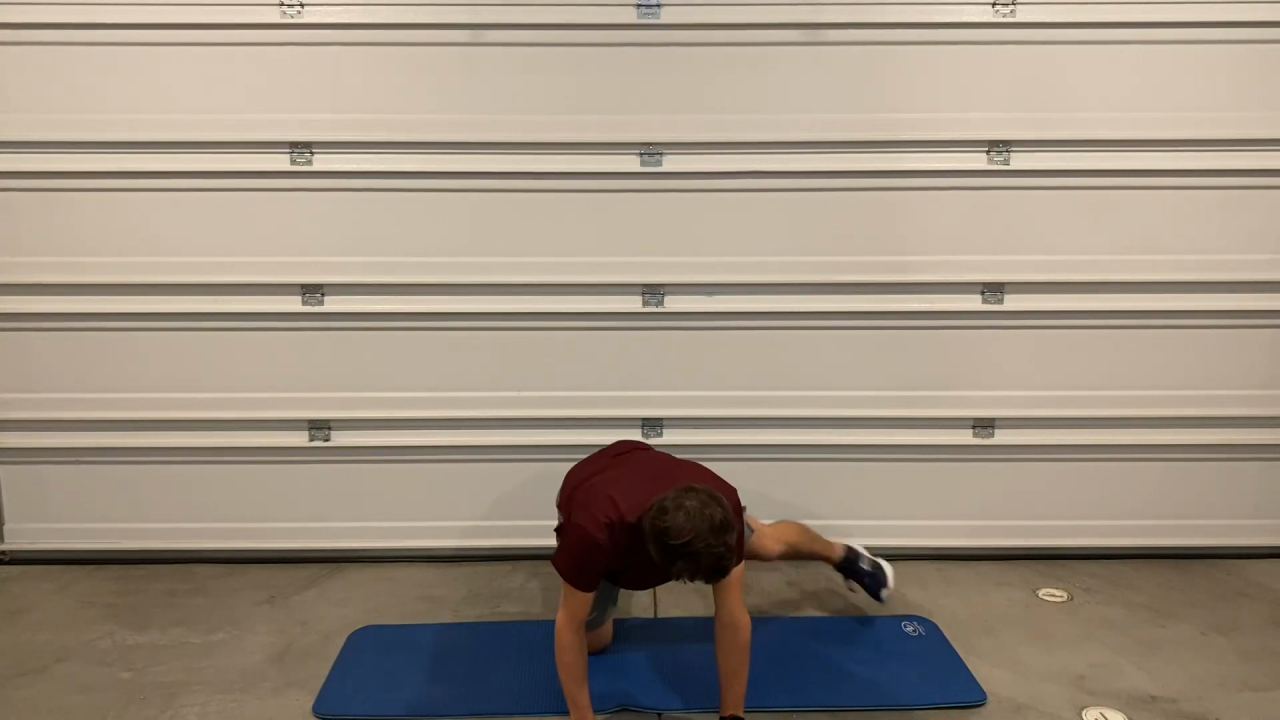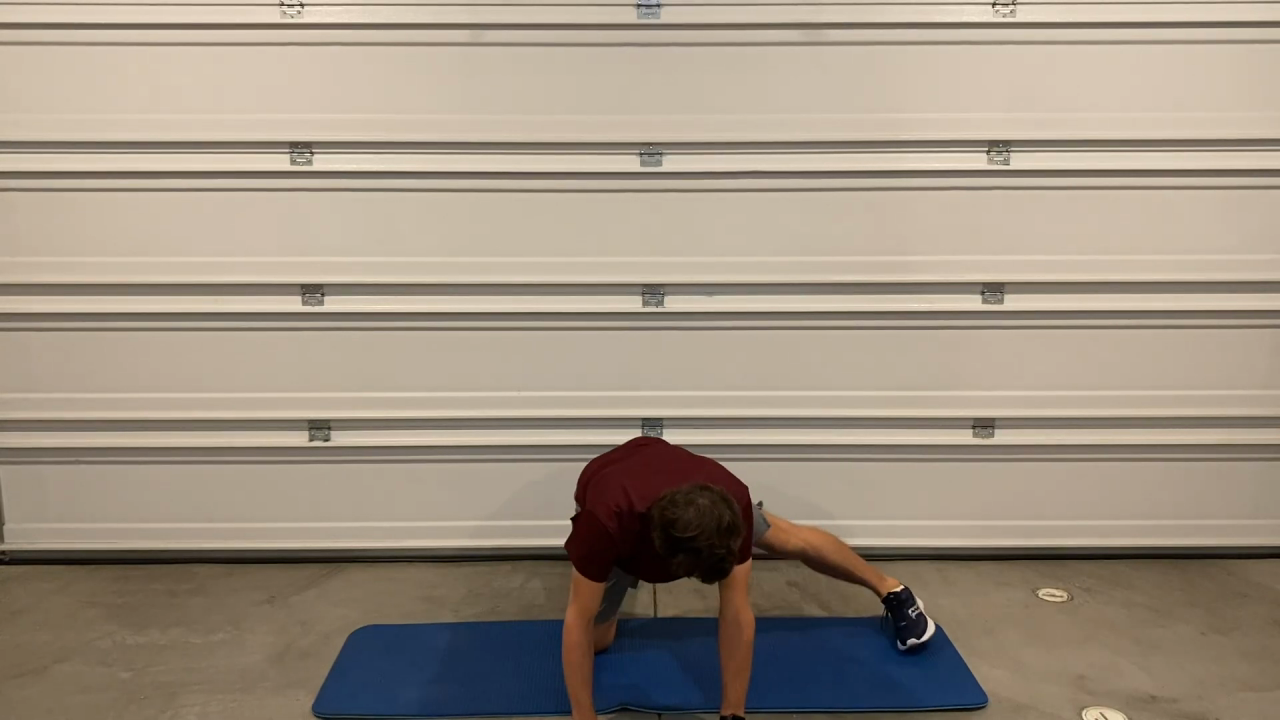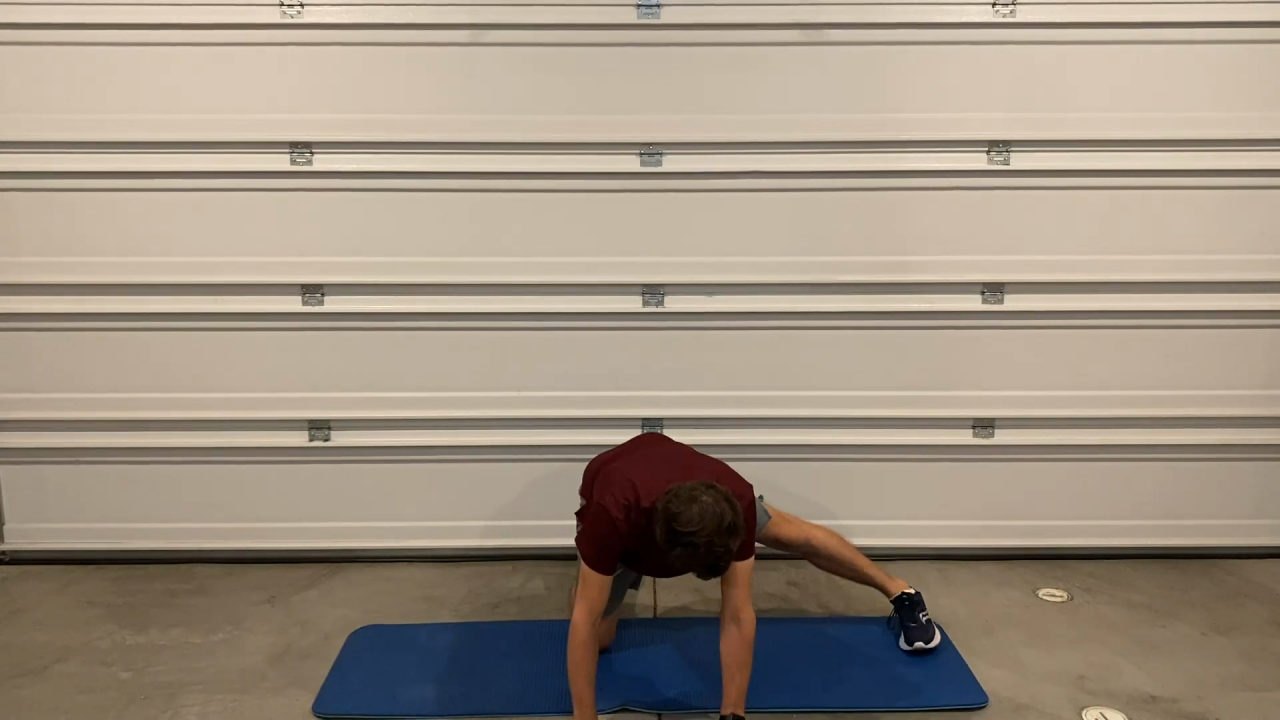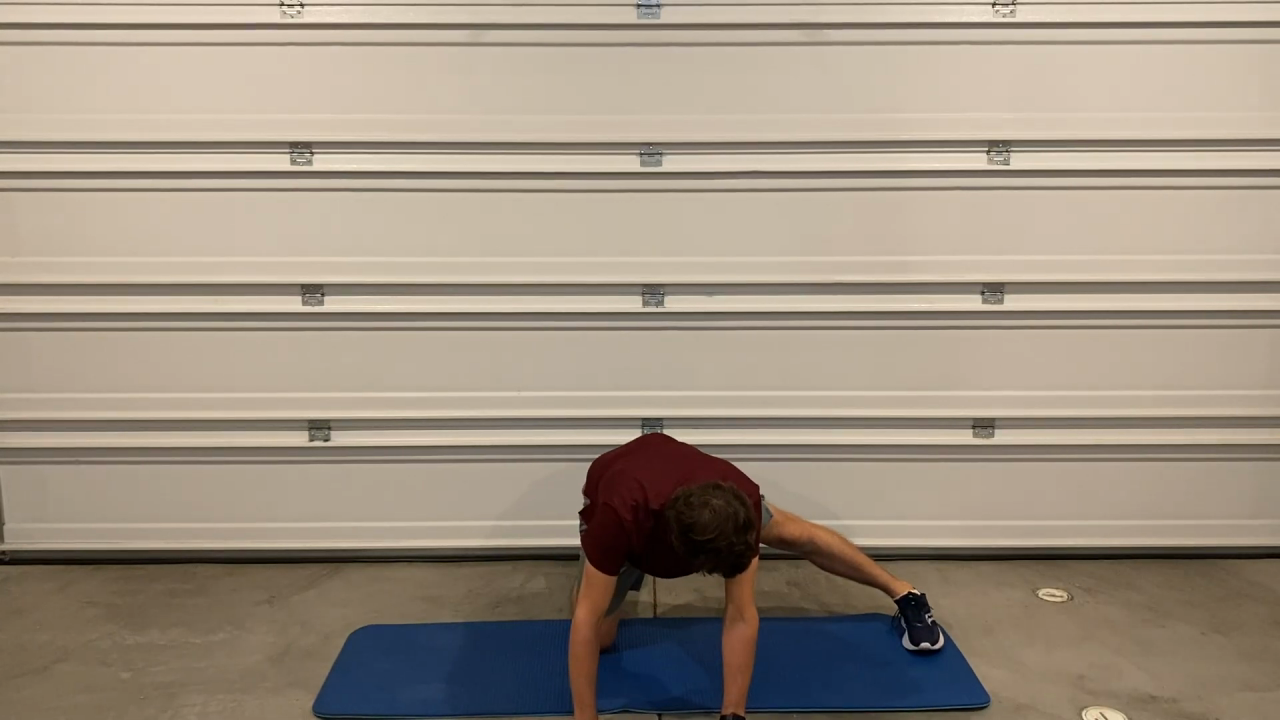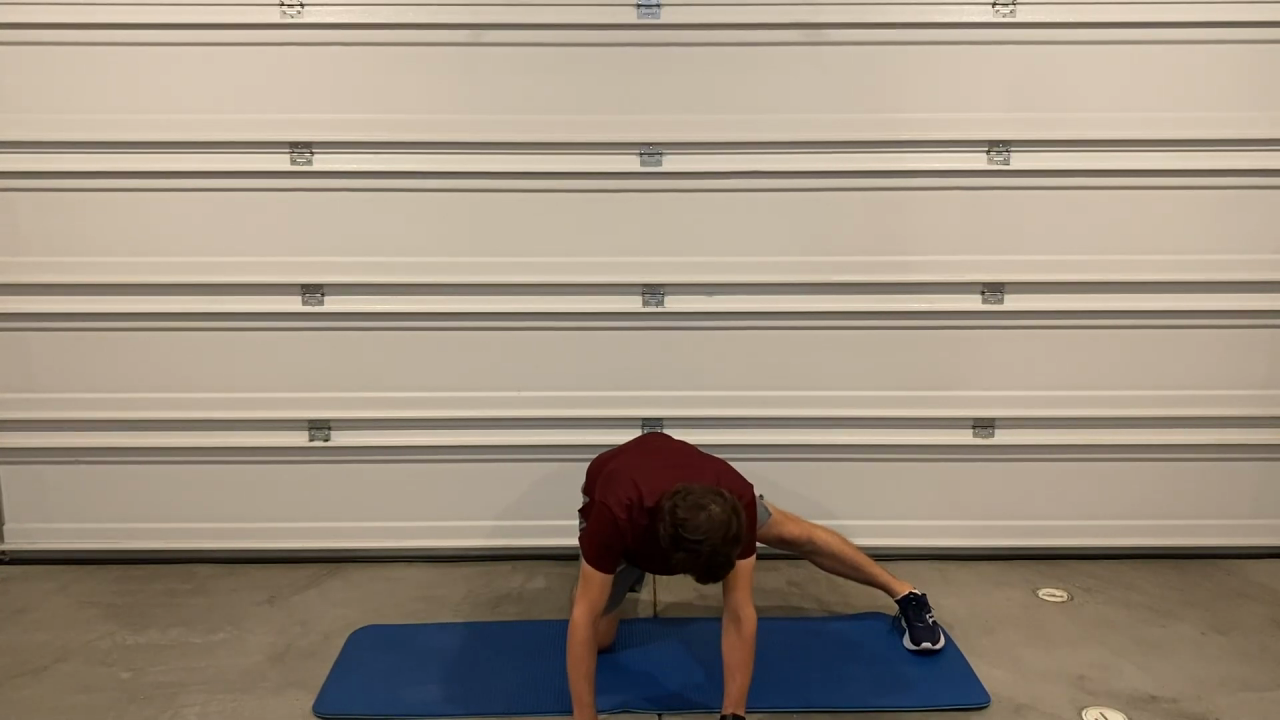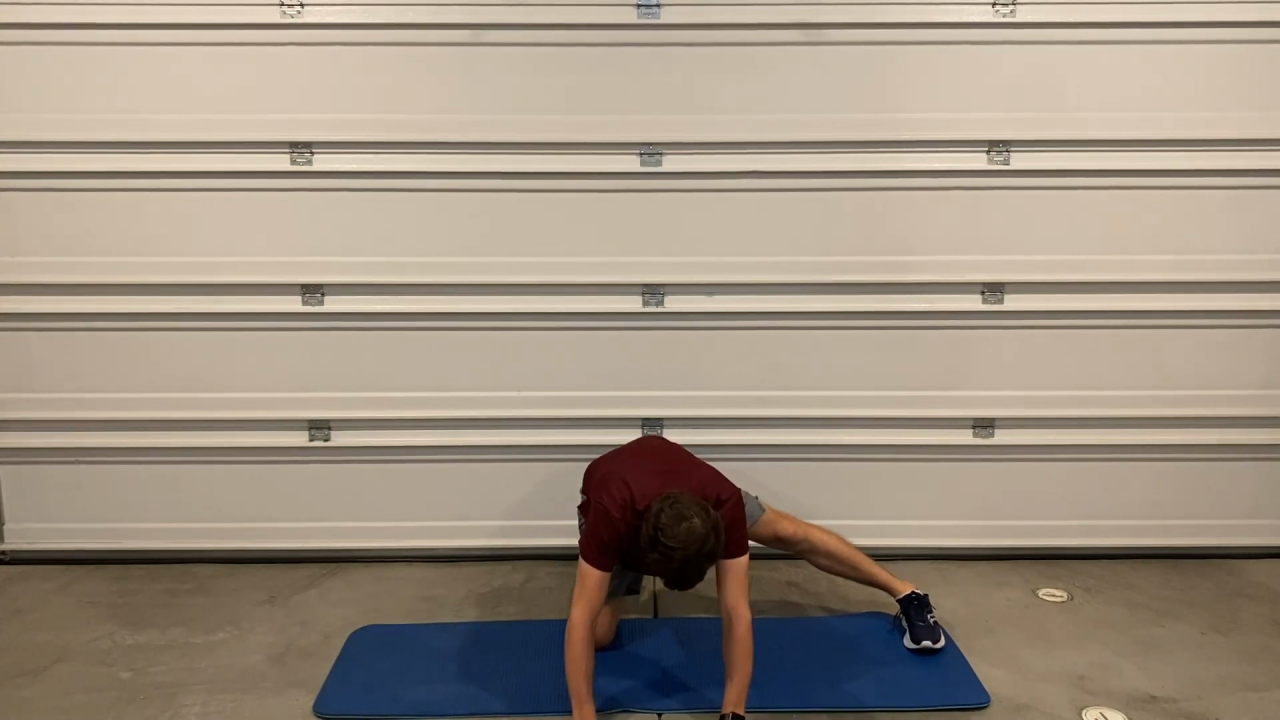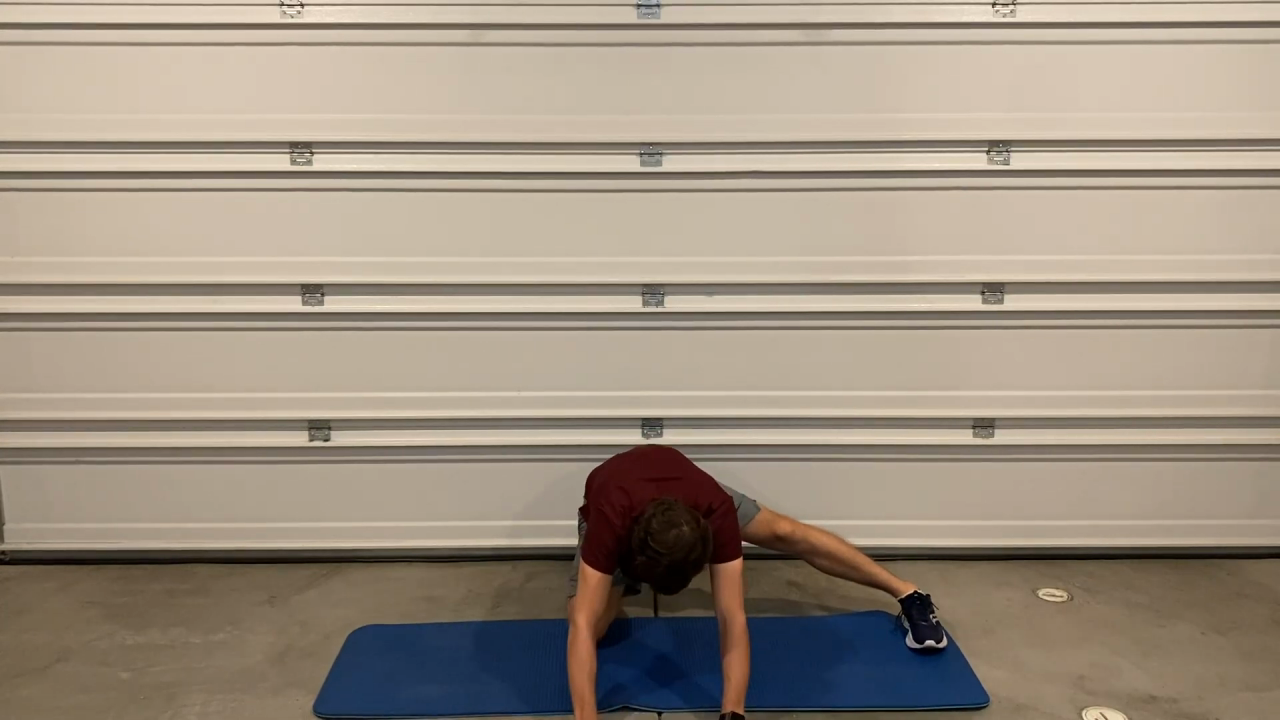
dt=0.5s
person 1, frame 1
left shoulder: (719, 504)
right shoulder: (595, 532)
left elbow: (733, 617)
right elbow: (569, 627)
left knee: (769, 546)
right knee: (594, 639)
left ankle: (841, 554)
person 1, frame 2
left shoulder: (730, 503)
right shoulder: (607, 520)
left elbow: (736, 616)
right elbow: (578, 622)
left hip: (671, 472)
left knee: (788, 540)
right knee: (597, 637)
left ankle: (891, 590)
person 1, frame 3
left shoulder: (734, 503)
right shoulder: (613, 514)
left elbow: (738, 615)
right elbow: (584, 621)
left hip: (687, 479)
left knee: (791, 534)
right knee: (598, 635)
left ankle: (899, 592)
person 1, frame 4
left shoulder: (739, 501)
right shoulder: (621, 515)
left elbow: (741, 615)
right elbow: (587, 622)
left hip: (683, 475)
right hip: (613, 489)
left knee: (791, 533)
right knee: (600, 635)
left ankle: (903, 593)
right ankle: (620, 573)
person 1, frame 5
left shoulder: (735, 500)
right shoulder: (616, 513)
left elbow: (739, 613)
right elbow: (583, 621)
left hip: (683, 475)
right hip: (619, 497)
left knee: (791, 534)
right knee: (600, 636)
left ankle: (904, 594)
right ankle: (625, 572)
person 1, frame 6
left shoulder: (723, 503)
right shoulder: (612, 513)
left elbow: (736, 614)
right elbow: (581, 621)
left hip: (681, 481)
right hip: (617, 500)
left knee: (786, 533)
right knee: (599, 633)
left ankle: (905, 593)
right ankle: (624, 574)
person 1, frame 7
left shoulder: (714, 511)
right shoulder: (611, 520)
left elbow: (732, 618)
right elbow: (582, 625)
left hip: (676, 481)
right hip: (617, 503)
left knee: (784, 533)
right knee: (592, 622)
left ankle: (907, 594)
right ankle: (621, 579)
